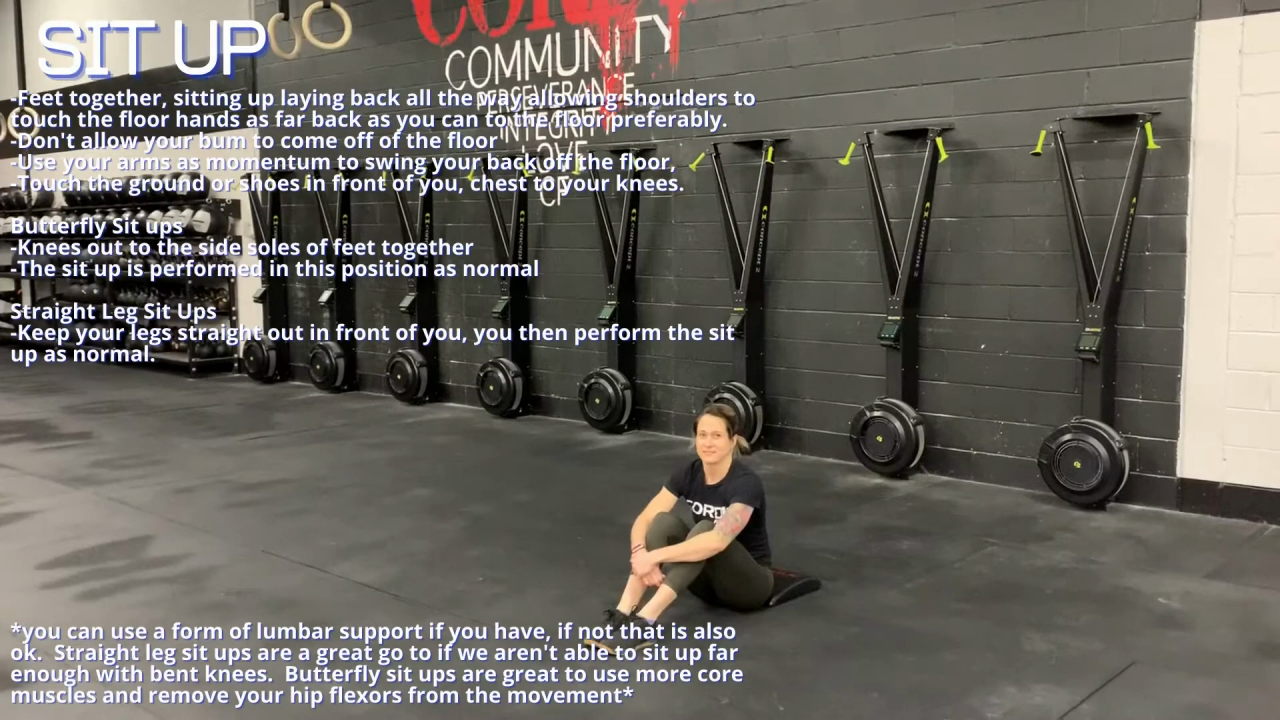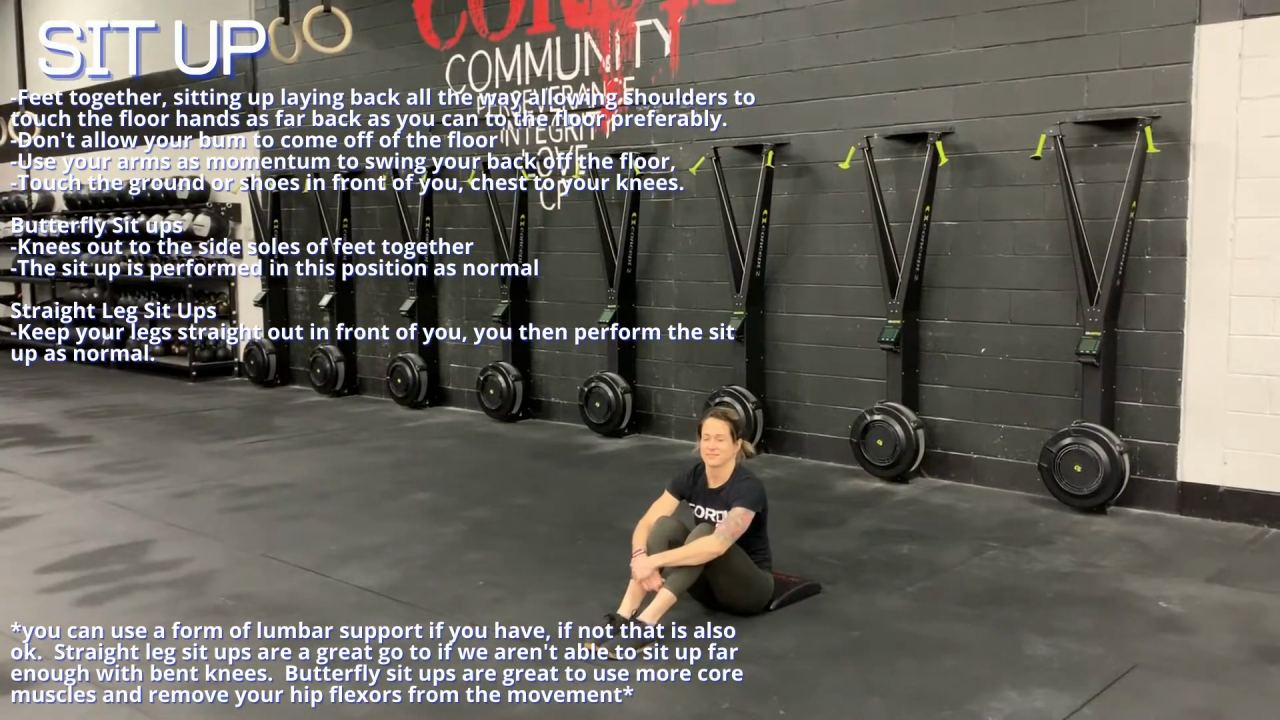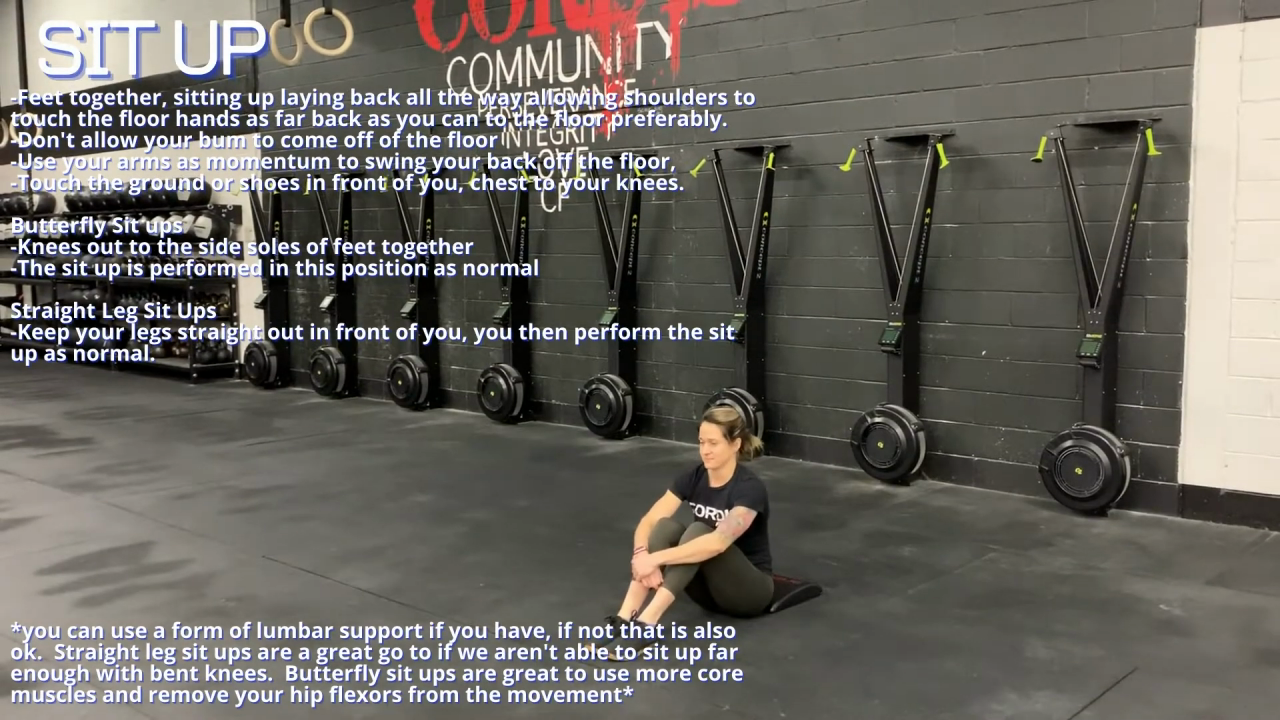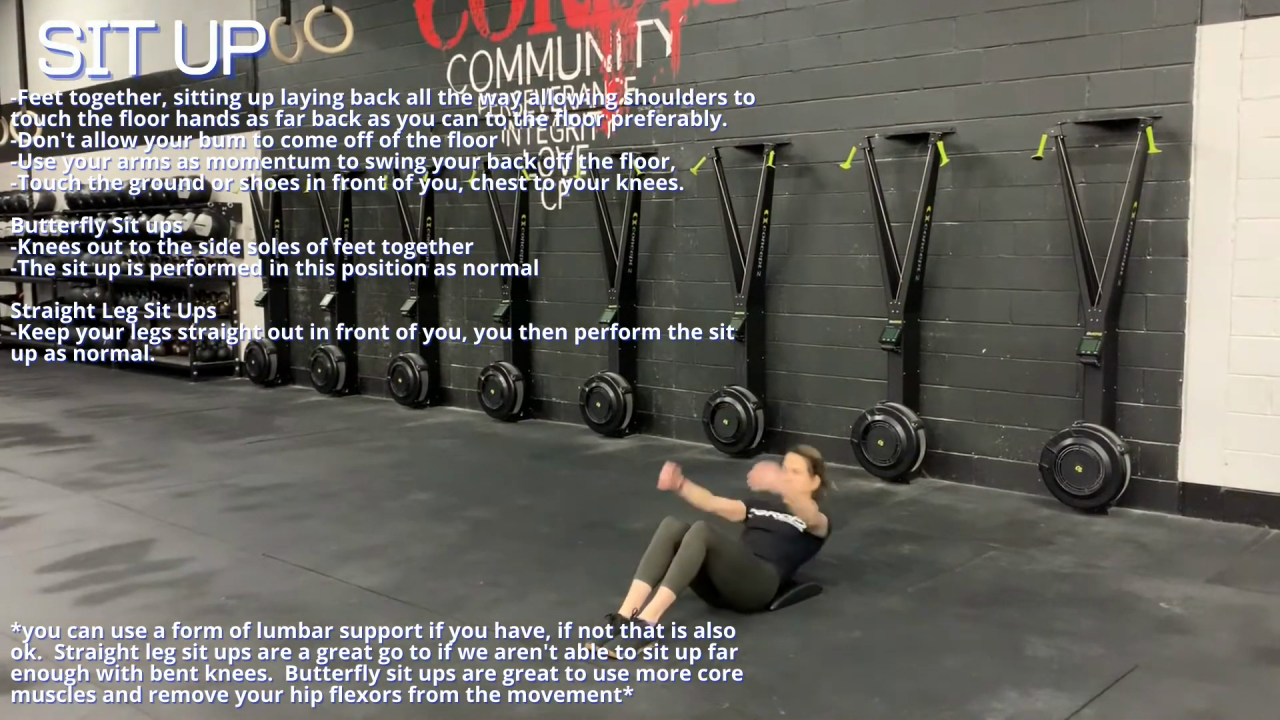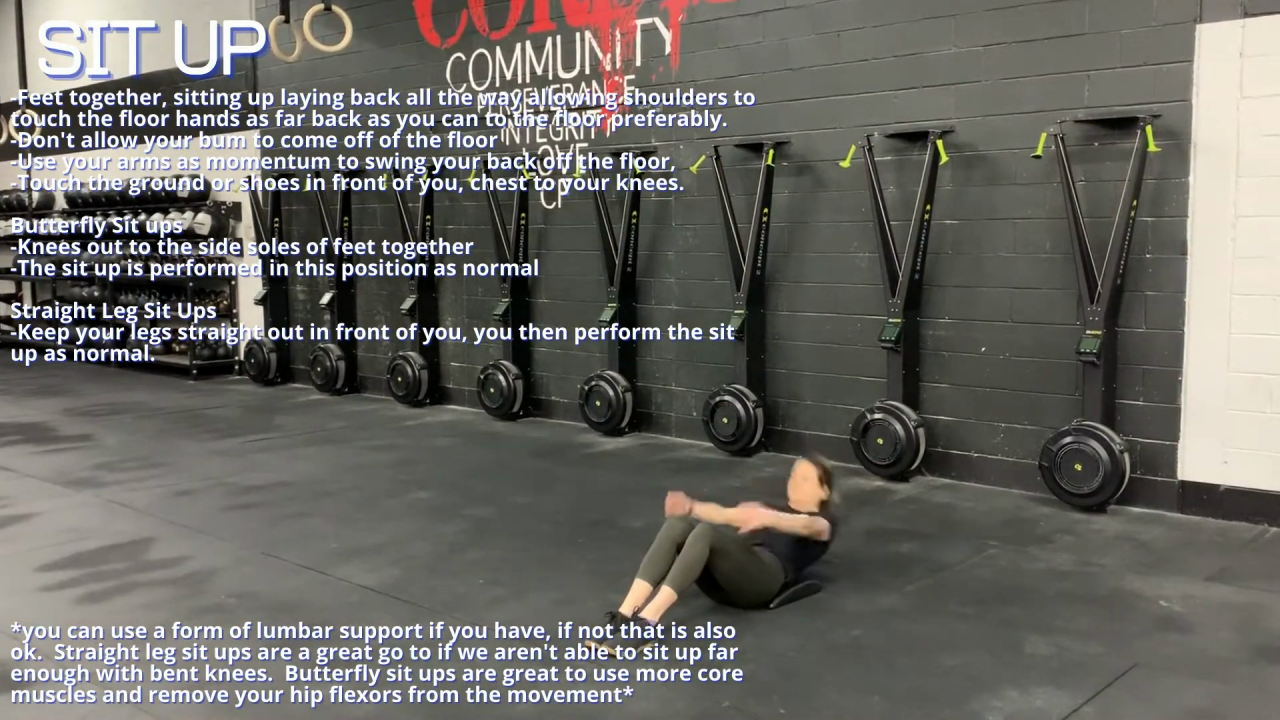
dt=1s
person 1, frame 1
left shoulder: (746, 483)
right shoulder: (688, 473)
left elbow: (717, 541)
right elbow: (643, 521)
left wrist: (654, 556)
right wrist: (639, 554)
left hip: (748, 581)
right hip: (707, 578)
left knee: (704, 530)
right knee: (664, 522)
left ankle: (645, 621)
right ankle: (623, 615)
person 1, frame 2
left shoulder: (748, 488)
right shoulder: (691, 477)
left elbow: (718, 545)
right elbow: (645, 524)
left wrist: (654, 561)
right wrist: (640, 557)
left hip: (749, 586)
right hip: (709, 583)
left knee: (704, 534)
right knee: (665, 526)
left ankle: (645, 623)
right ankle: (624, 617)
person 1, frame 3
left shoulder: (750, 488)
right shoulder: (693, 478)
left elbow: (719, 543)
right elbow: (648, 522)
left wrist: (656, 559)
right wrist: (641, 554)
left hip: (749, 588)
right hip: (708, 585)
left knee: (698, 532)
right knee: (667, 526)
left ankle: (646, 623)
right ankle: (624, 619)
person 1, frame 4
left shoulder: (814, 524)
right shoulder: (761, 505)
left elbow: (806, 511)
right elbow: (713, 504)
left wrist: (779, 484)
right wrist: (679, 484)
left hip: (758, 584)
right hip: (717, 581)
left knee: (702, 531)
right knee: (671, 526)
left ankle: (647, 624)
right ankle: (624, 617)
person 1, frame 5
left shoulder: (823, 523)
right shoulder: (773, 510)
left elbow: (803, 527)
right elbow: (724, 516)
left wrist: (766, 518)
right wrist: (691, 507)
left hip: (763, 579)
left knee: (704, 533)
right knee: (676, 525)
left ankle: (646, 622)
right ankle: (623, 617)
